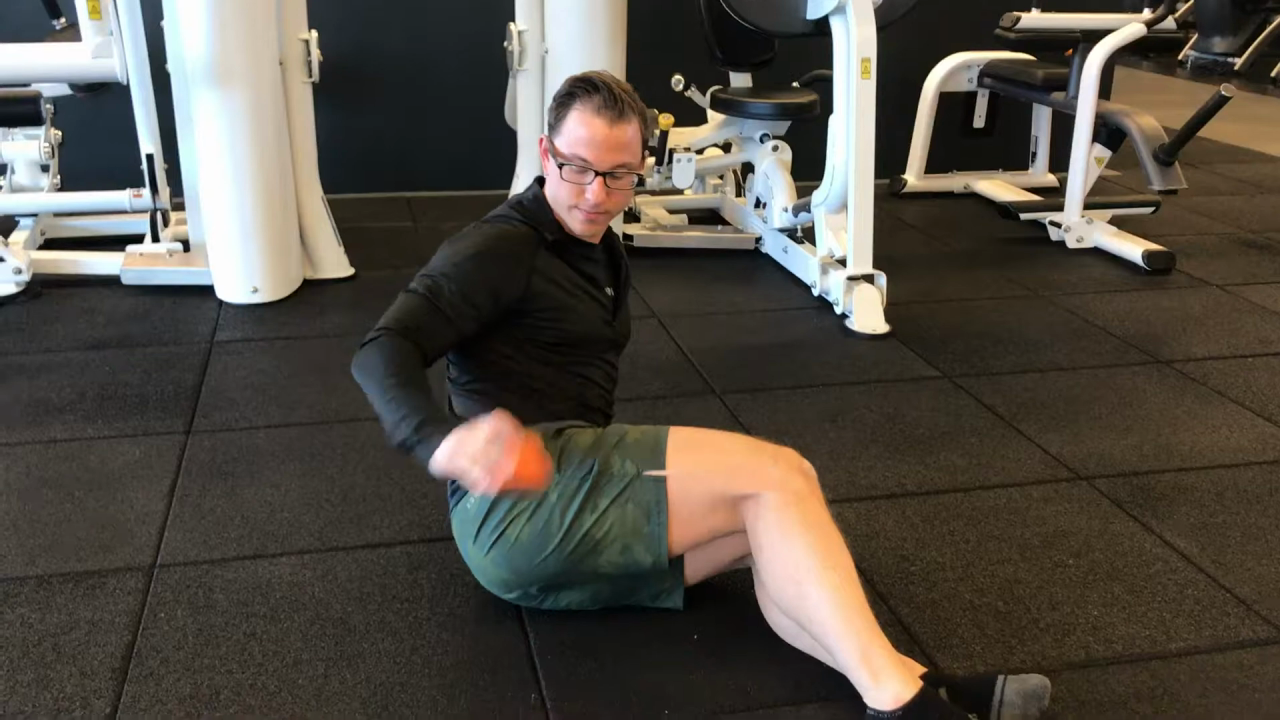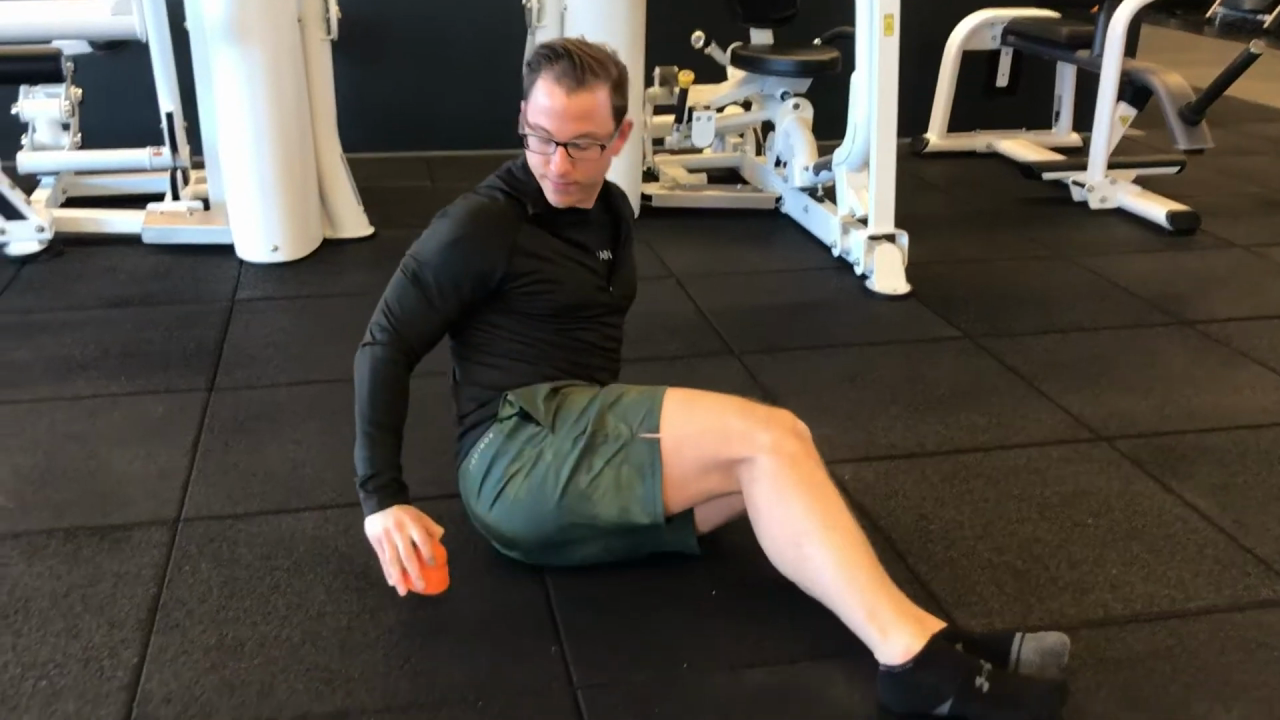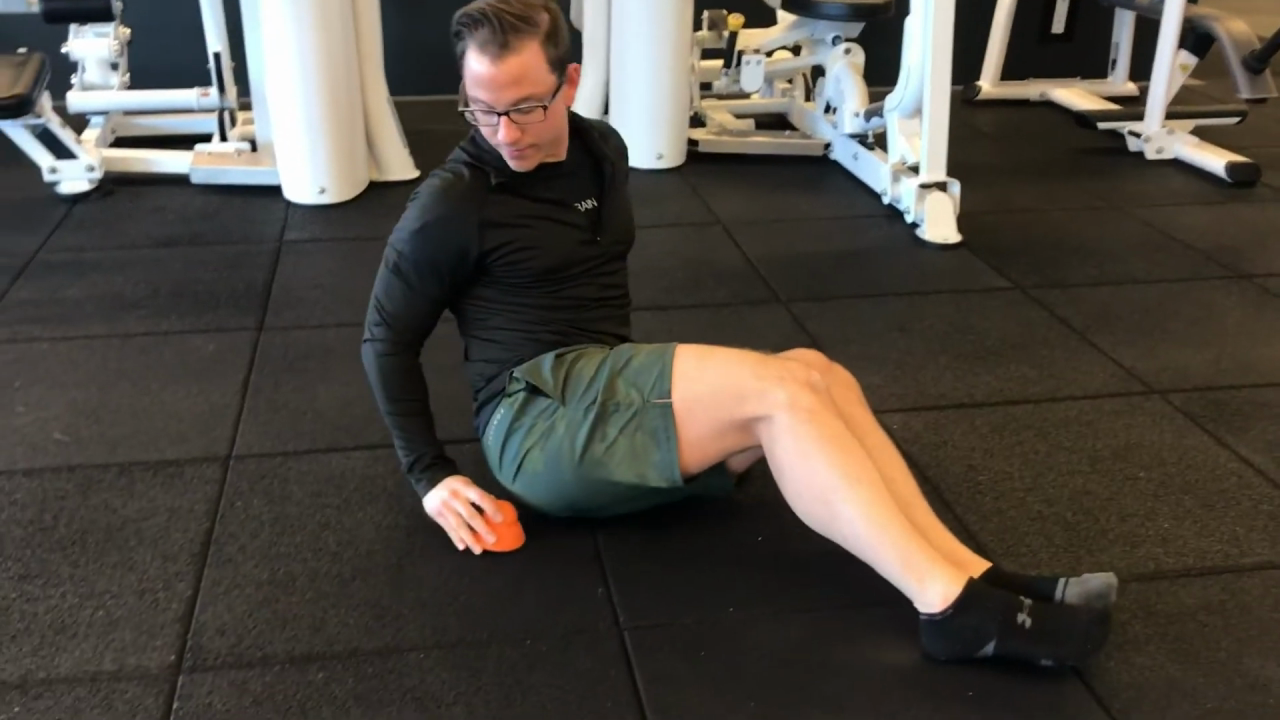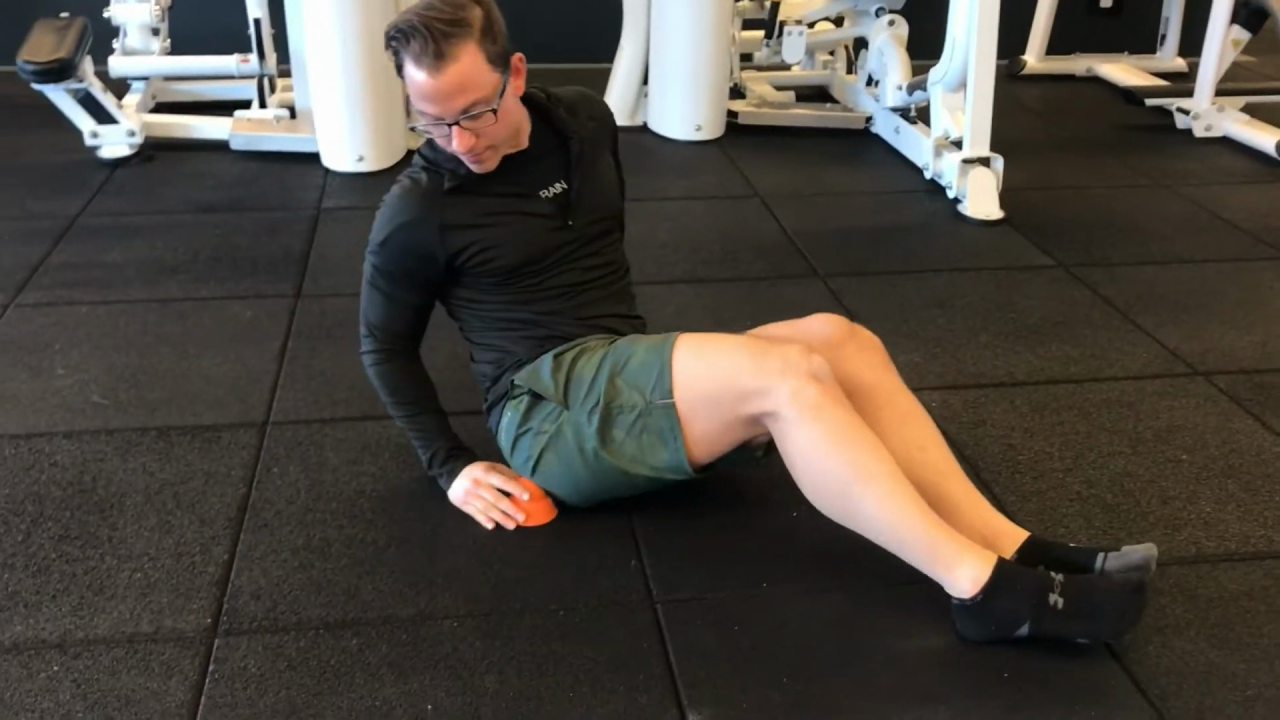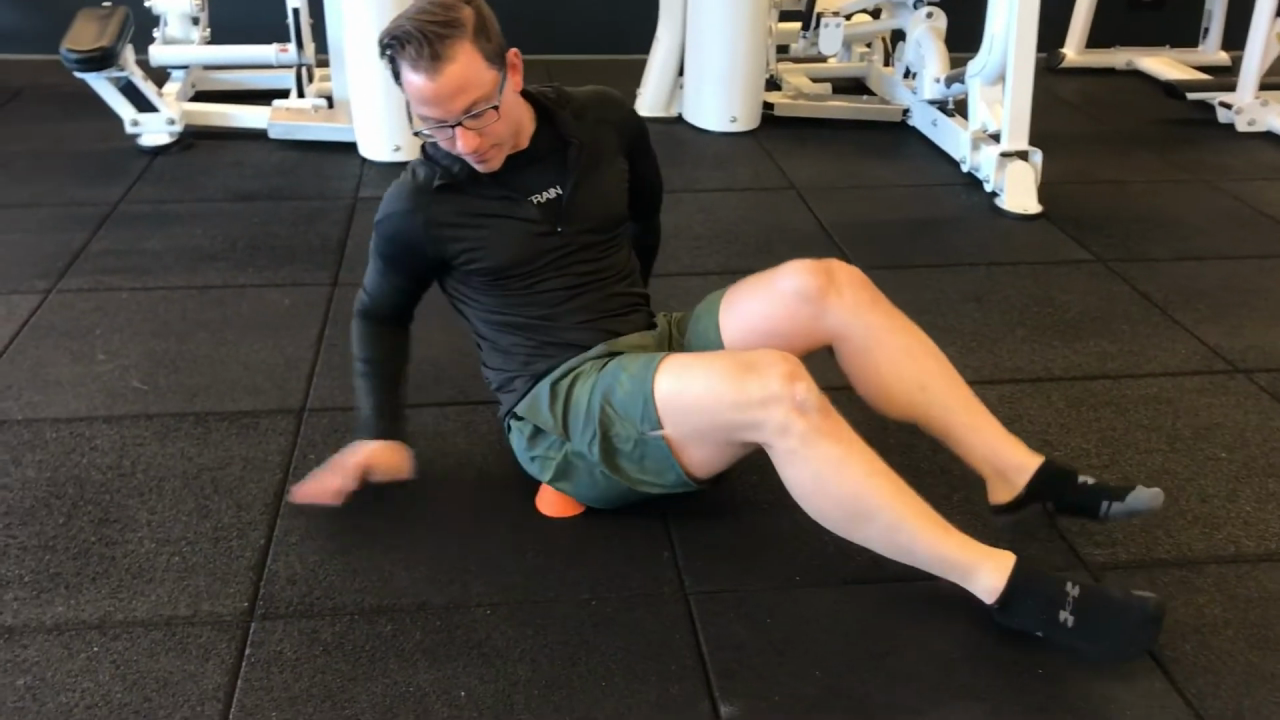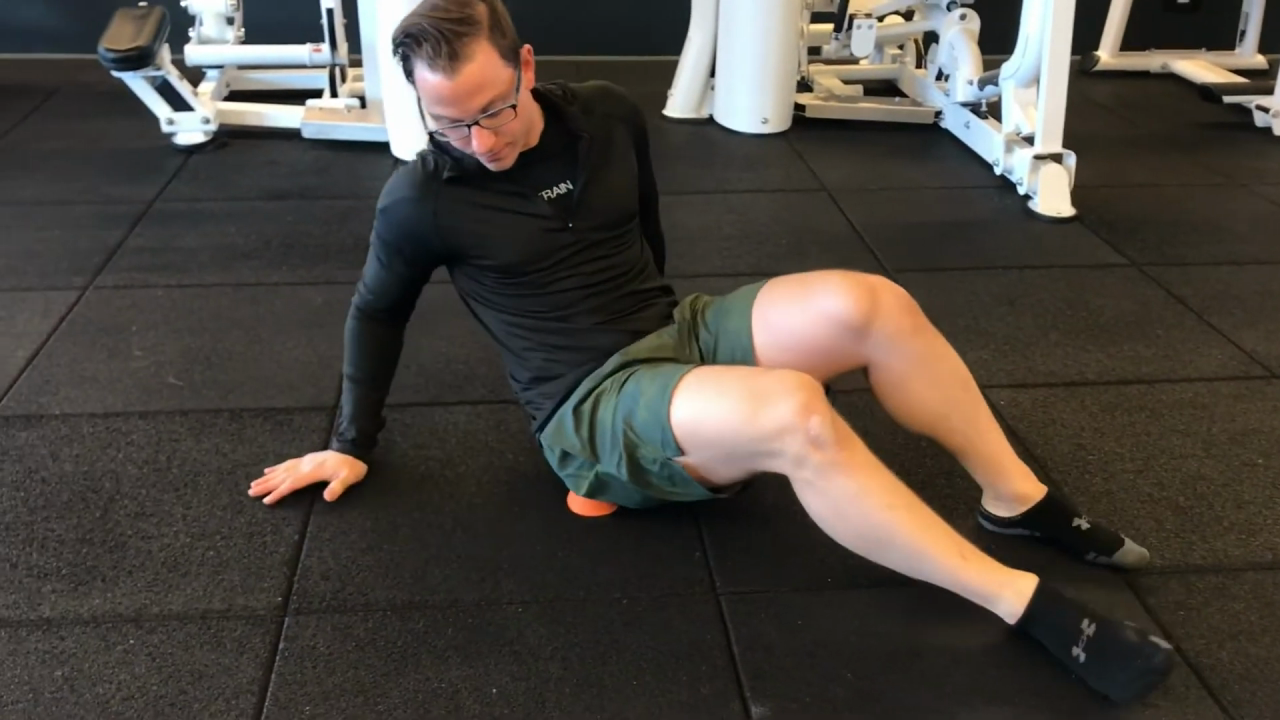
dt=0.5s
person 1, frame 1
left shoulder: (602, 252)
right shoulder: (495, 250)
right elbow: (377, 356)
right wrist: (442, 440)
left hip: (568, 509)
right hip: (512, 507)
left knee: (769, 526)
right knee: (774, 476)
person 1, frame 2
left shoulder: (610, 211)
right shoulder: (479, 226)
right elbow: (384, 349)
left wrist: (621, 426)
right wrist: (382, 497)
left hip: (580, 465)
right hip: (518, 458)
left knee: (779, 448)
right knee: (767, 438)
left ankle: (926, 640)
right ankle: (914, 660)
person 1, frame 3
left shoulder: (601, 149)
right shoulder: (451, 205)
right elbow: (387, 341)
right wrist: (430, 476)
left hip: (609, 406)
right hip: (538, 422)
left knee: (819, 378)
right knee: (782, 390)
left ankle: (971, 578)
right ankle: (951, 606)
person 1, frame 4
left shoulder: (582, 119)
right shoulder: (418, 213)
right elbow: (386, 346)
right wrist: (450, 464)
left hip: (634, 373)
right hip: (551, 408)
left knee: (842, 342)
right knee: (789, 372)
left ankle: (1007, 549)
right ankle: (985, 589)
person 1, frame 5
left shoulder: (599, 119)
right shoulder: (418, 209)
right elbow: (376, 316)
right wrist: (379, 436)
left hip: (653, 343)
right hip: (562, 413)
left knee: (824, 285)
right knee: (777, 391)
left ankle: (1023, 478)
right ankle: (1007, 590)
person 1, frame 6
left shoulder: (605, 115)
right shoulder: (420, 202)
right elbow: (377, 314)
right wrist: (351, 446)
left hip: (684, 329)
right hip: (595, 408)
left knee: (869, 306)
right knee: (792, 411)
left ankle: (1019, 501)
right ankle: (1029, 605)
